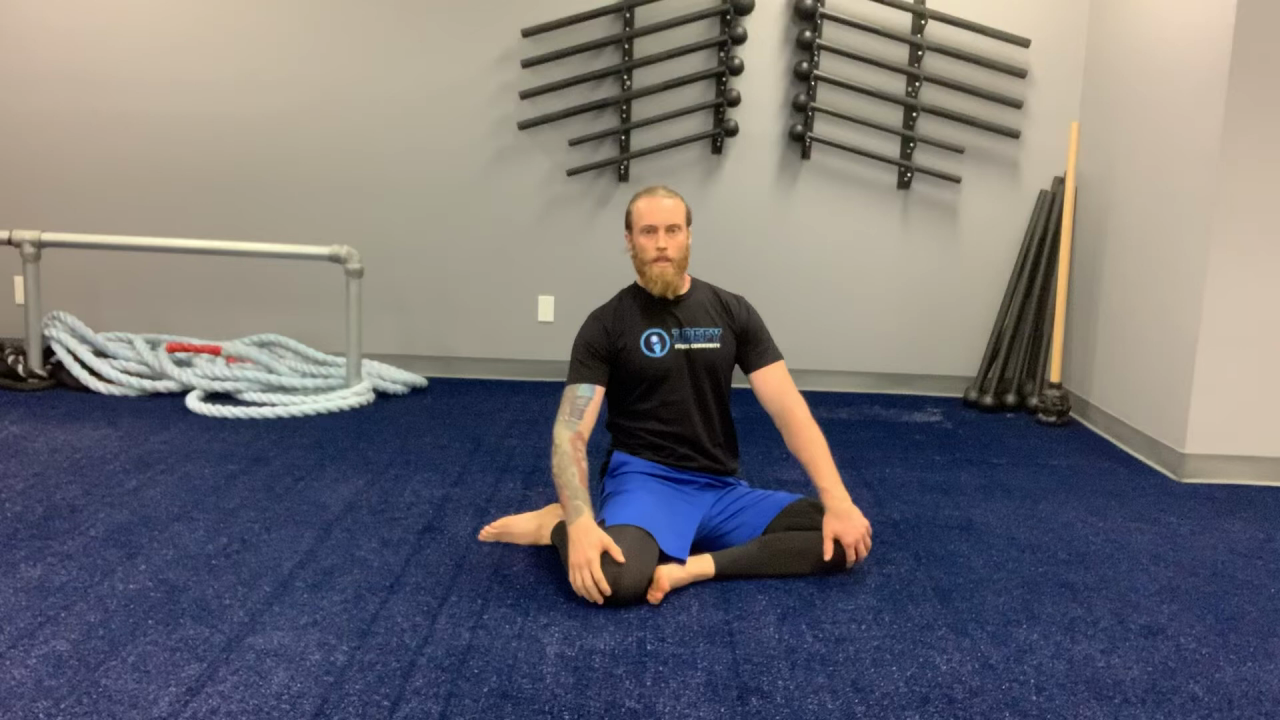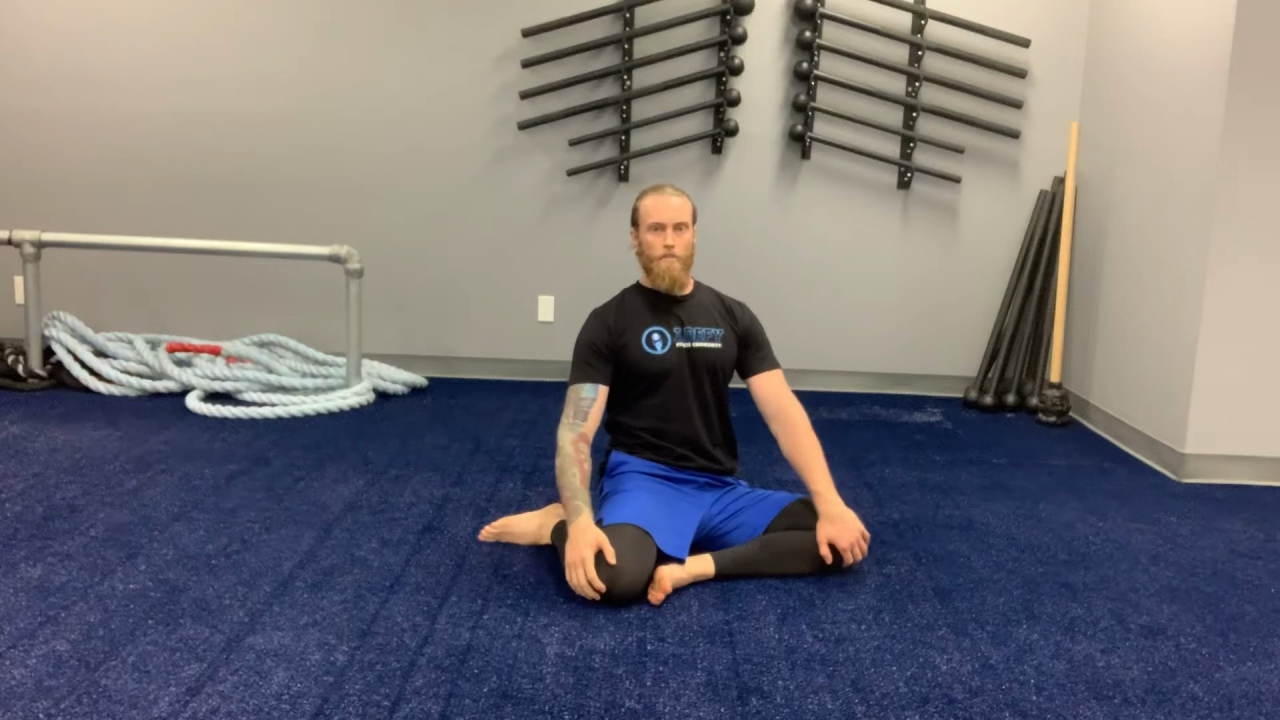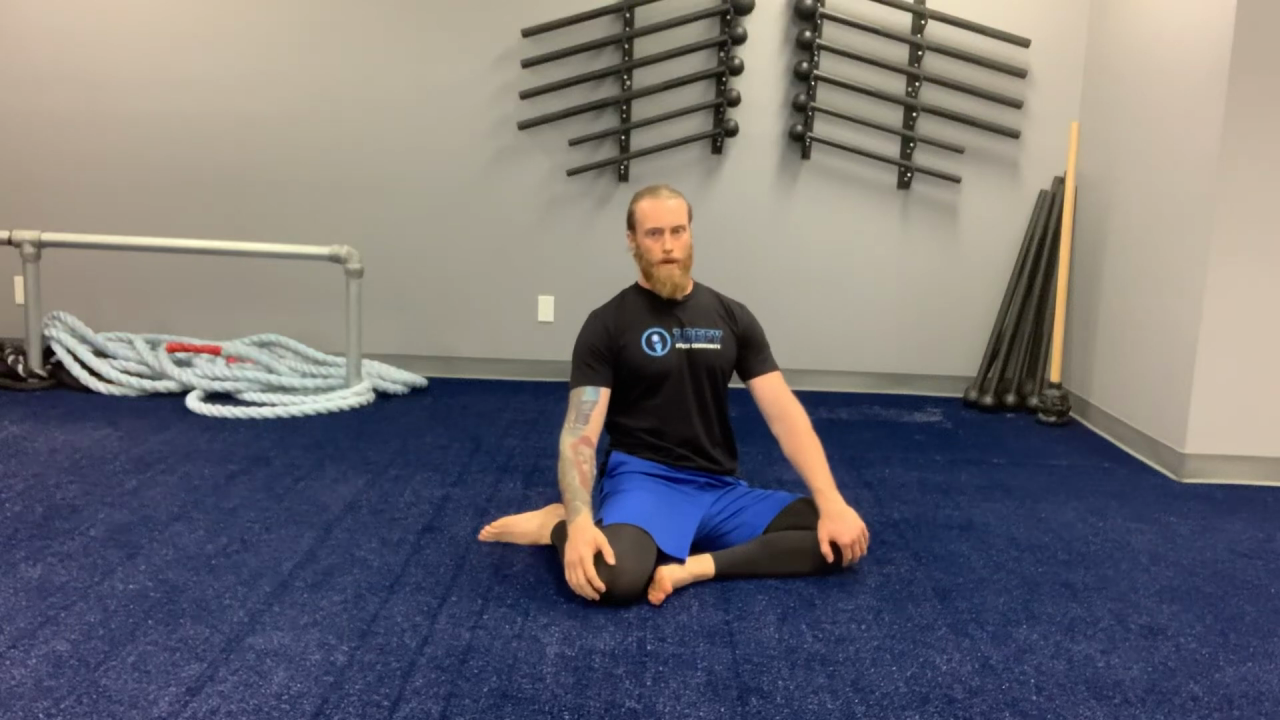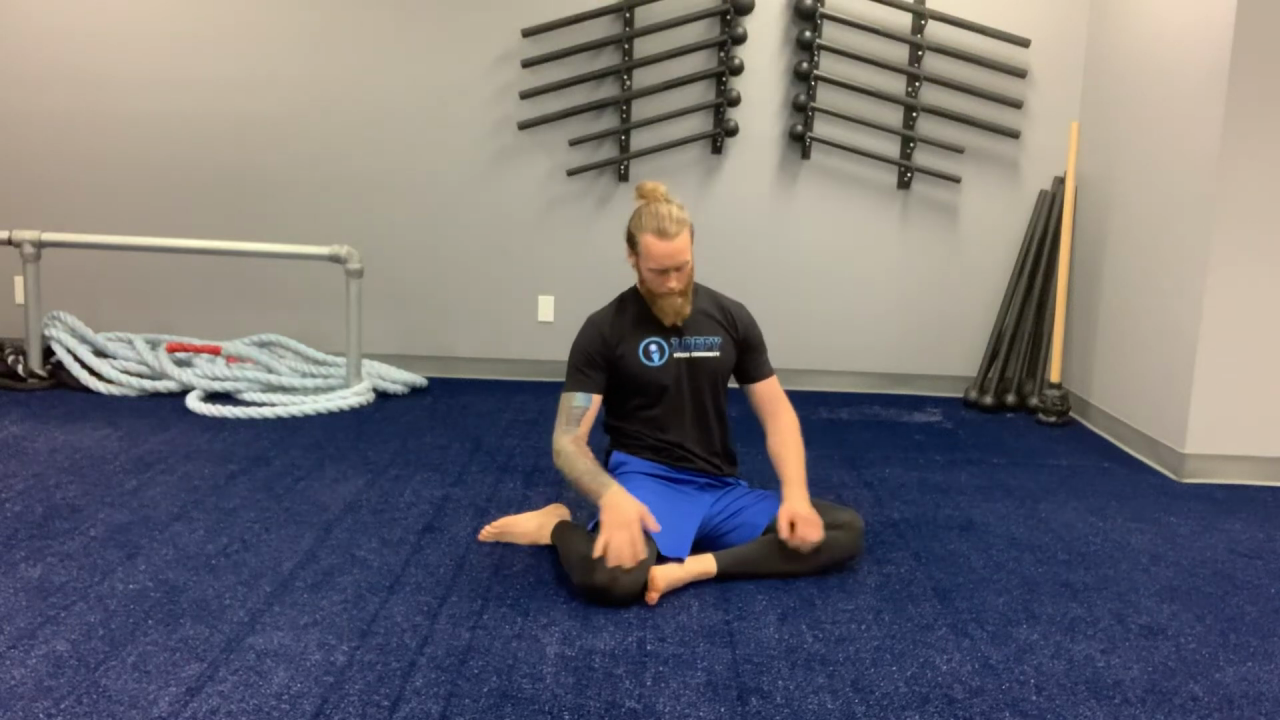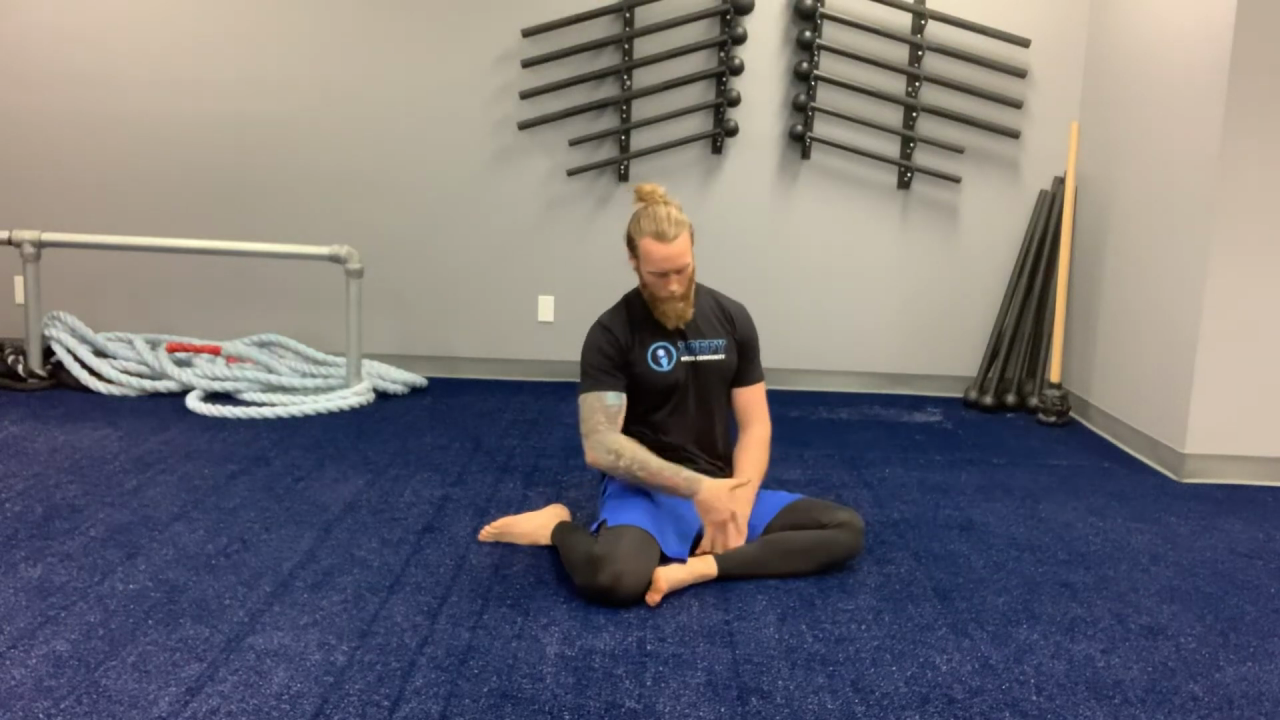
dt=0.7s
person 1, frame 1
left shoulder: (732, 311)
right shoulder: (606, 325)
left elbow: (786, 407)
right elbow: (571, 432)
left wrist: (836, 500)
right wrist: (581, 524)
left hip: (721, 489)
right hip: (645, 480)
left knee: (844, 540)
right knee: (618, 579)
left ankle: (694, 567)
right ankle: (558, 524)
person 1, frame 2
left shoulder: (733, 316)
right shoulder: (609, 322)
left elbow: (783, 412)
right elbow: (576, 431)
left wrist: (830, 504)
right wrist: (580, 522)
left hip: (722, 489)
right hip: (643, 480)
left knee: (844, 541)
right knee: (616, 577)
left ankle: (694, 566)
right ankle: (559, 524)
person 1, frame 3
left shoulder: (731, 316)
right shoulder: (607, 324)
left elbow: (784, 413)
right elbow: (580, 433)
left wrist: (831, 502)
right wrist: (580, 523)
left hip: (720, 489)
right hip: (643, 480)
left knee: (841, 541)
right knee: (616, 578)
left ankle: (695, 567)
right ankle: (558, 525)
person 1, frame 4
left shoulder: (731, 317)
right shoulder: (605, 330)
left elbow: (777, 415)
right elbow: (568, 440)
left wrist: (795, 493)
right wrist: (610, 496)
left hip: (720, 489)
right hip: (643, 482)
left knee: (844, 531)
right knee: (613, 578)
left ankle: (693, 566)
right ankle: (556, 527)
person 1, frame 5
left shoulder: (731, 318)
right shoulder: (612, 333)
left elbow: (754, 426)
right elbow: (601, 446)
left wrist: (736, 511)
right wrist: (696, 487)
left hip: (717, 489)
right hip: (651, 488)
left knee: (846, 529)
right knee: (616, 578)
left ankle: (693, 569)
right ankle: (556, 527)
